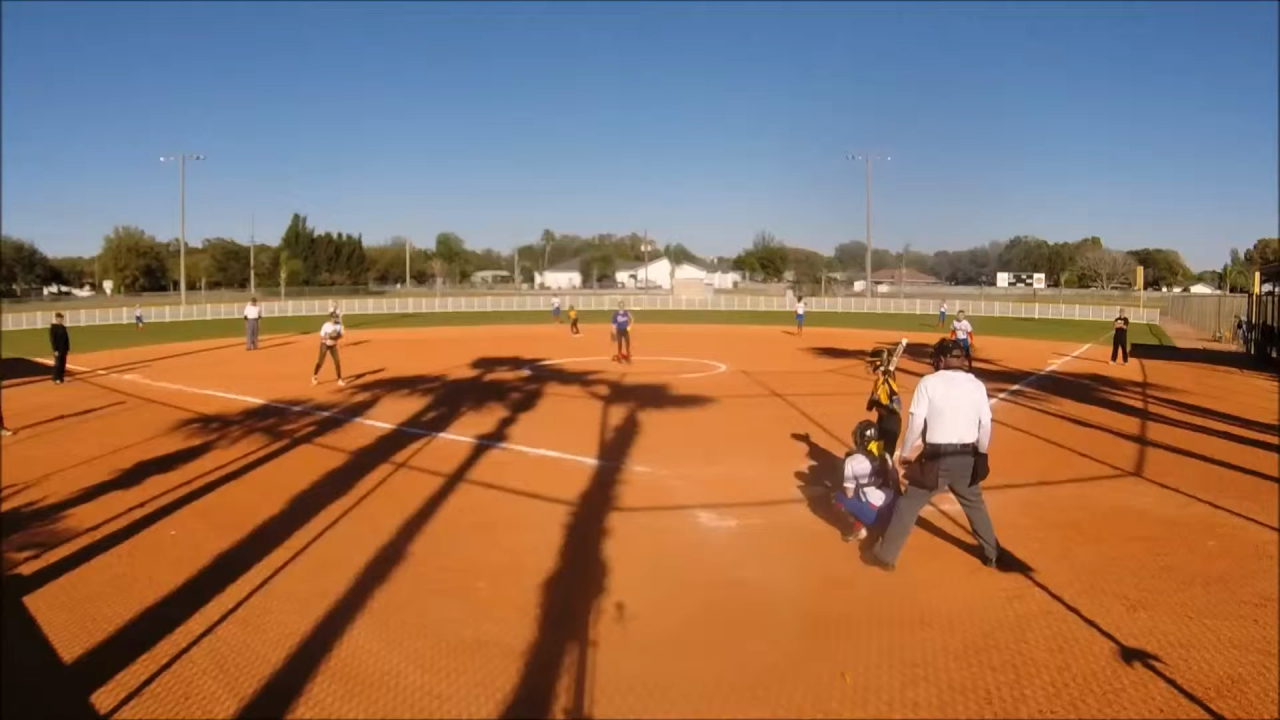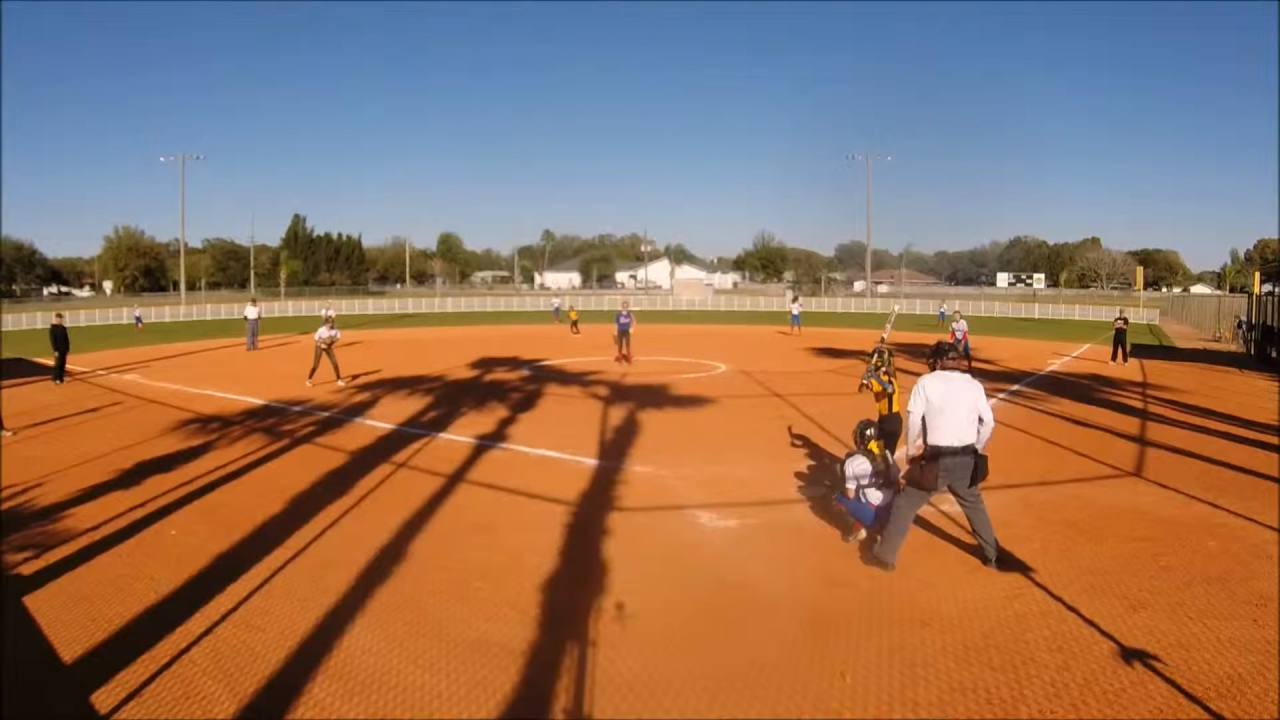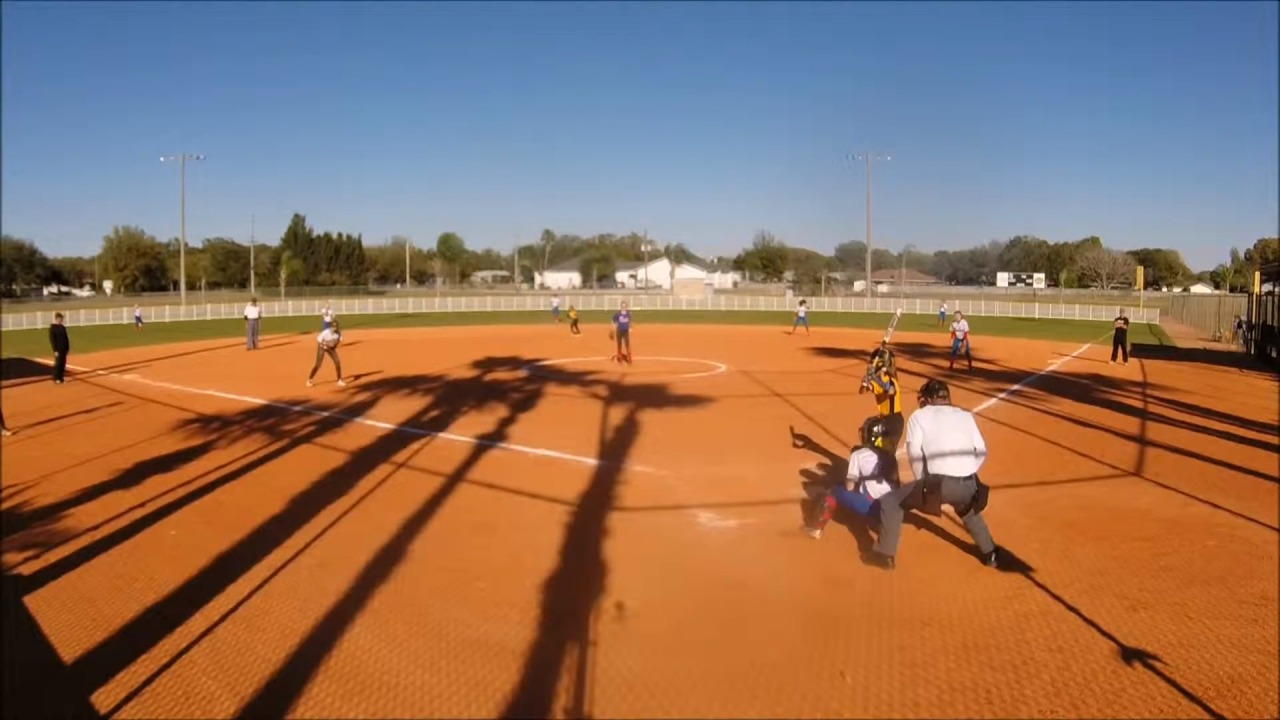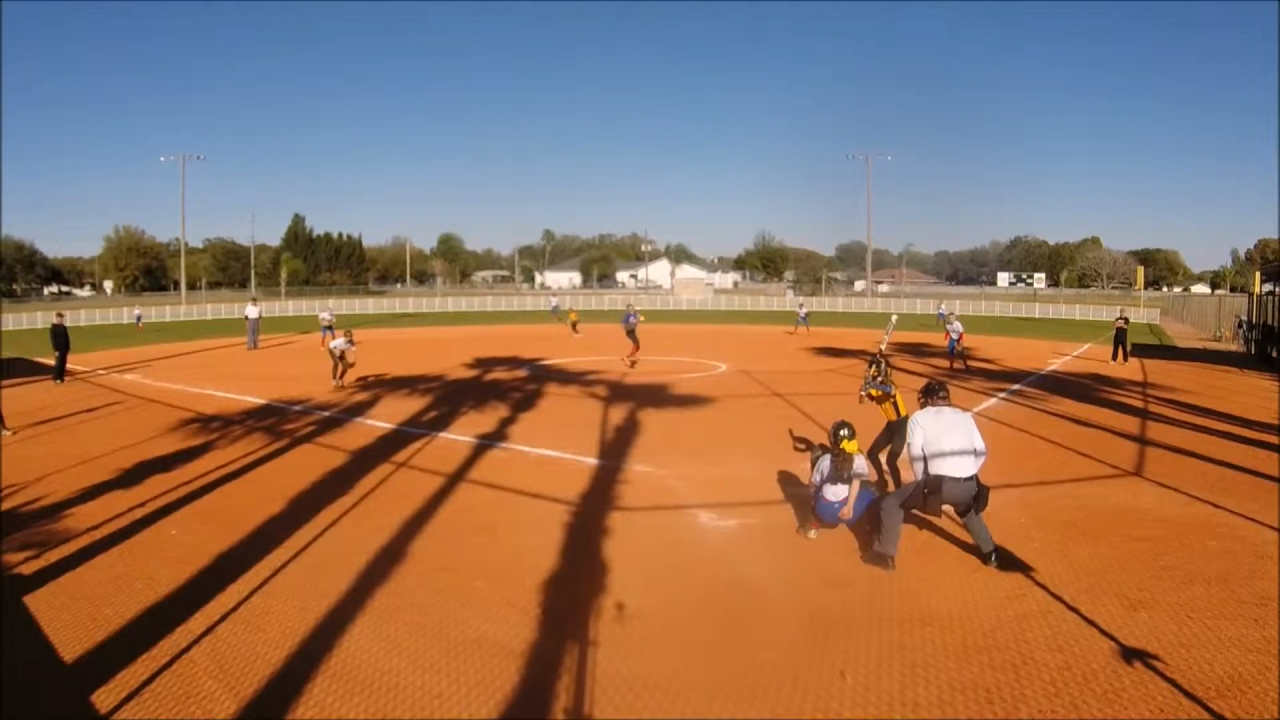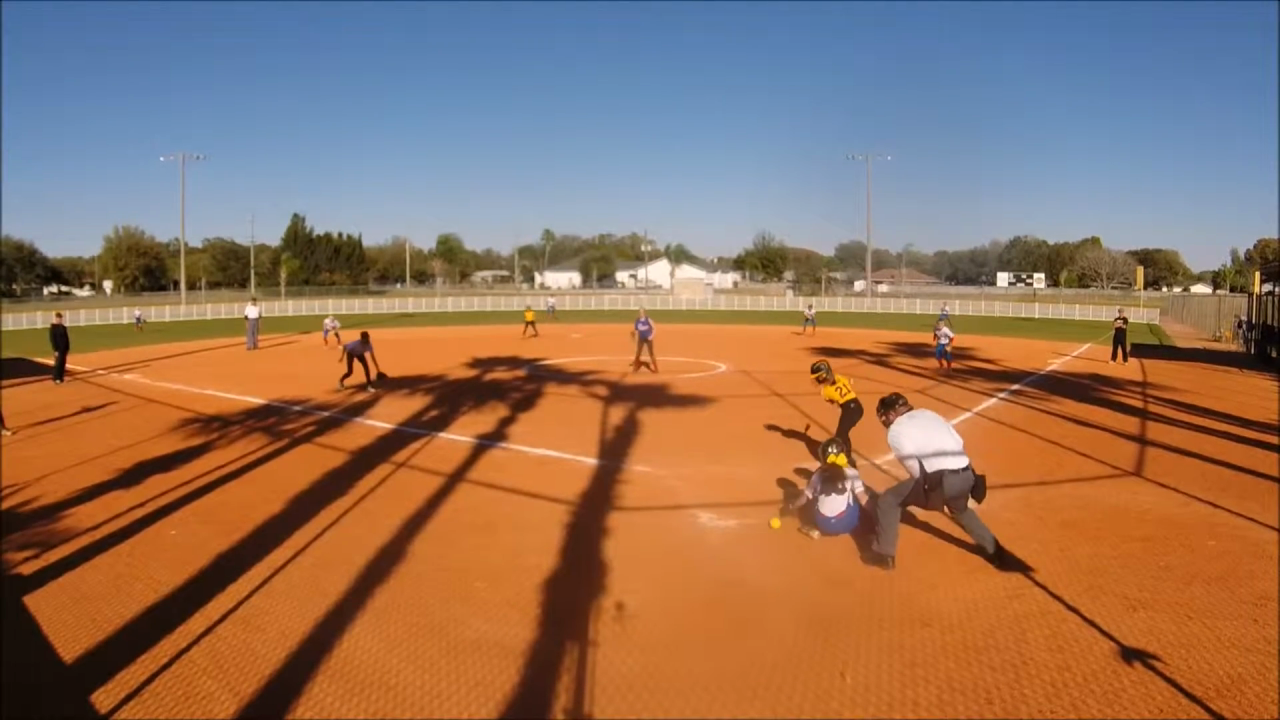
dt=1s
person 1, frame 1
left shoulder: (929, 382)
right shoulder: (977, 385)
left elbow: (916, 422)
right elbow: (986, 425)
left wrist: (904, 452)
right wrist: (980, 455)
left hip: (936, 456)
right hip: (966, 457)
left knee: (908, 505)
right knee: (975, 504)
left ankle: (885, 556)
right ankle: (993, 554)
person 1, frame 2
left shoulder: (926, 381)
right shoulder: (974, 385)
left elbow: (913, 419)
right elbow: (988, 422)
left wrist: (911, 449)
right wrist: (974, 449)
left hip: (936, 457)
right hip: (966, 458)
left knee: (905, 503)
right knee: (974, 504)
left ankle: (884, 556)
right ankle: (992, 555)
person 1, frame 3
left shoulder: (919, 416)
right shoulder: (965, 416)
left elbow: (914, 452)
right elbow: (981, 451)
left wrist: (922, 481)
left hip: (939, 483)
right hip: (968, 485)
left knee: (890, 502)
right knee: (968, 510)
left ankle: (884, 554)
right ankle: (989, 554)
person 1, frame 4
left shoulder: (919, 417)
right shoulder: (965, 417)
left elbow: (915, 453)
right elbow: (981, 451)
left wrist: (923, 482)
left hip: (939, 484)
right hip: (968, 486)
left knee: (891, 503)
right knee: (968, 510)
left ankle: (885, 554)
right ankle: (990, 553)
person 1, frame 5
left shoulder: (895, 431)
right shoulder: (929, 414)
left elbow: (911, 462)
right elbow: (958, 443)
left wrist: (925, 484)
left hip: (939, 479)
right hip: (965, 475)
left knee: (887, 502)
right knee: (960, 510)
left ankle: (884, 554)
right ankle: (994, 551)
